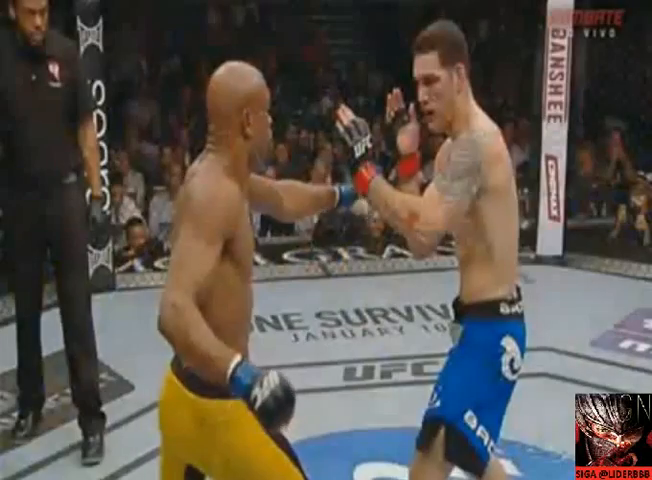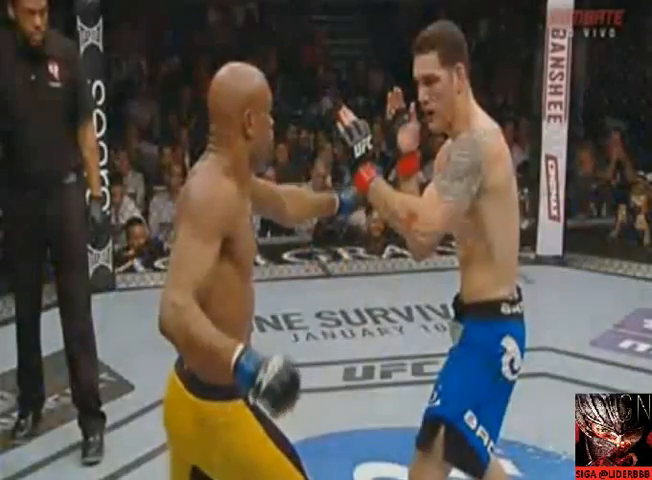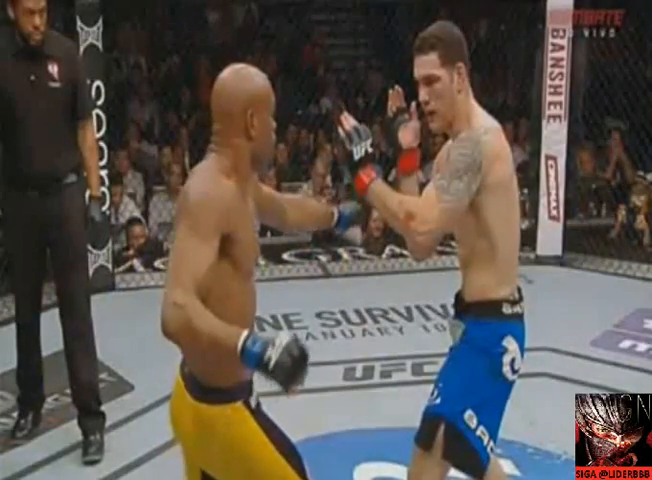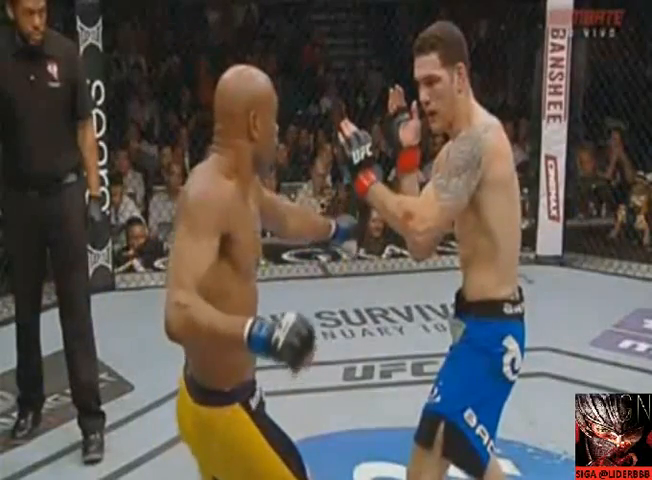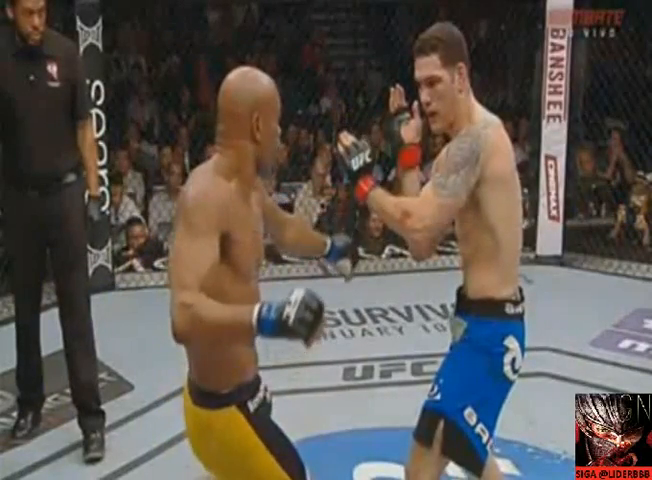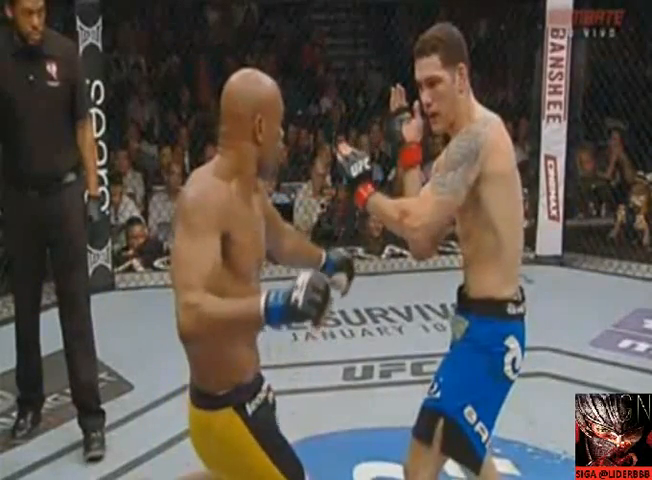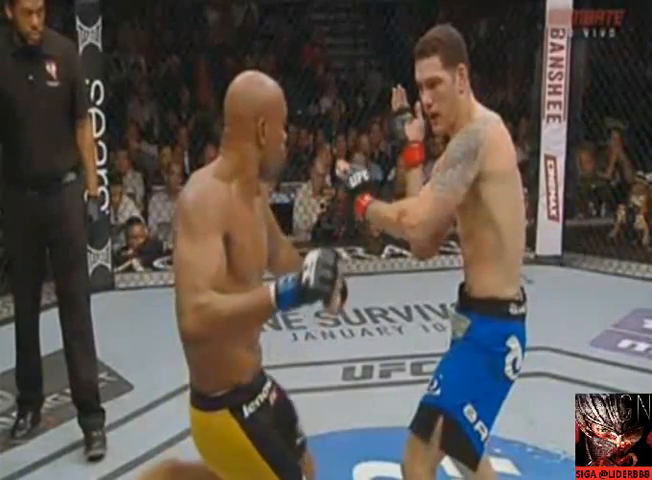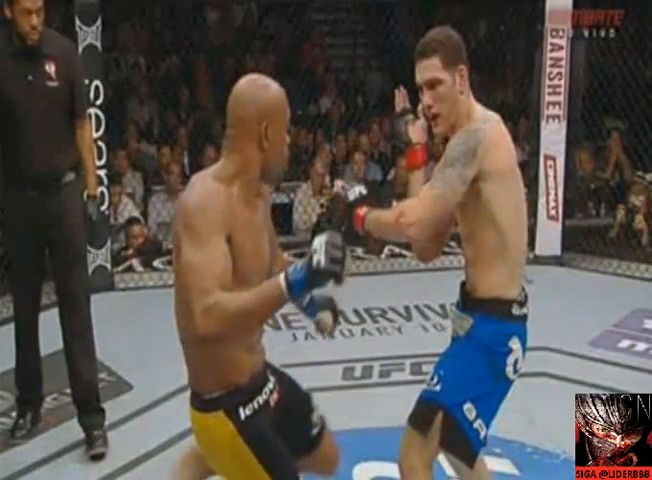
dt=0.3s
person 1, frame 1
left shoulder: (66, 53)
left elbow: (85, 128)
left wrist: (95, 191)
left hip: (65, 192)
left knee: (77, 308)
left ankle: (91, 417)
person 1, frame 2
left shoulder: (66, 53)
left elbow: (85, 128)
left wrist: (95, 192)
left hip: (65, 192)
left knee: (76, 308)
left ankle: (91, 416)
person 1, frame 3
left shoulder: (66, 53)
left elbow: (84, 127)
left wrist: (95, 192)
left hip: (64, 192)
left knee: (76, 308)
left ankle: (91, 417)
person 1, frame 4
left shoulder: (66, 53)
left elbow: (84, 127)
left wrist: (94, 192)
left hip: (65, 192)
left knee: (76, 307)
left ankle: (91, 415)
person 1, frame 5
left shoulder: (66, 52)
left elbow: (84, 126)
left wrist: (94, 191)
left hip: (64, 191)
left knee: (76, 307)
left ankle: (90, 415)
person 1, frame 6
left shoulder: (65, 52)
left elbow: (82, 126)
left wrist: (93, 191)
left hip: (64, 192)
left knee: (76, 305)
left ankle: (91, 415)
person 1, frame 7
left shoulder: (65, 52)
left elbow: (82, 125)
left wrist: (93, 190)
left hip: (64, 191)
left knee: (76, 305)
left ankle: (91, 414)
person 1, frame 8
left shoulder: (64, 52)
left elbow: (81, 125)
left wrist: (92, 189)
left hip: (64, 191)
left knee: (75, 304)
left ankle: (91, 414)
person 2, frame 1
left shoulder: (477, 142)
right shoulder: (453, 147)
left elbow: (424, 227)
right elbow: (422, 244)
left wrist: (364, 169)
right wrist: (407, 159)
left hip: (490, 329)
right hip: (488, 323)
person 2, frame 2
left shoulder: (477, 141)
right shoulder: (453, 148)
left elbow: (423, 228)
right elbow: (421, 245)
left wrist: (364, 169)
right wrist: (407, 158)
left hip: (490, 327)
right hip: (485, 322)
person 2, frame 3
left shoulder: (477, 141)
right shoulder: (454, 149)
left elbow: (422, 227)
right elbow: (421, 245)
left wrist: (364, 171)
right wrist: (407, 156)
left hip: (489, 329)
right hip: (485, 322)
person 2, frame 4
left shoulder: (478, 138)
right shoulder: (455, 148)
left elbow: (421, 226)
right elbow: (421, 246)
left wrist: (364, 174)
right wrist: (407, 155)
left hip: (489, 327)
right hip: (484, 321)
person 2, frame 5
left shoulder: (478, 137)
right shoulder: (455, 150)
left elbow: (419, 223)
right elbow: (422, 245)
left wrist: (363, 181)
right wrist: (409, 153)
left hip: (489, 328)
right hip: (485, 321)
person 2, frame 6
left shoulder: (478, 135)
right shoulder: (459, 149)
left elbow: (416, 222)
right elbow: (423, 245)
left wrist: (363, 188)
right wrist: (410, 153)
left hip: (489, 327)
right hip: (485, 320)
person 2, frame 7
left shoulder: (477, 134)
right shoulder: (462, 145)
left elbow: (414, 221)
right elbow: (424, 245)
left wrist: (363, 199)
right wrist: (413, 152)
left hip: (490, 327)
right hip: (486, 319)
person 2, frame 8
left shoulder: (477, 135)
right shoulder: (465, 146)
left elbow: (412, 222)
right elbow: (427, 248)
left wrist: (361, 213)
right wrist: (416, 154)
left hip: (490, 326)
right hip: (485, 317)
person 3, frame 1
left shoulder: (222, 175)
right shoulder: (213, 192)
left elbow: (283, 200)
right elbow: (174, 313)
left wrist: (341, 194)
right wrist: (242, 375)
right hip: (213, 406)
person 3, frame 2
left shoulder: (232, 178)
right shoulder: (211, 192)
left elbow: (284, 204)
right elbow: (175, 311)
left wrist: (340, 202)
right wrist: (245, 364)
right hip: (215, 406)
person 3, frame 3
left shoulder: (240, 181)
right shoulder: (209, 193)
left elbow: (285, 211)
right elbow: (176, 313)
left wrist: (337, 216)
right wrist: (252, 347)
right hip: (219, 406)
person 3, frame 4
left shoulder: (243, 183)
right shoulder: (207, 193)
left elbow: (284, 218)
right elbow: (179, 313)
left wrist: (334, 228)
right wrist: (258, 335)
left hip: (223, 395)
right hip: (220, 406)
person 3, frame 5
left shoulder: (247, 186)
right shoulder: (206, 195)
left elbow: (282, 228)
right elbow: (184, 315)
left wrist: (331, 247)
right wrist: (266, 318)
left hip: (238, 392)
right hip: (223, 407)
person 3, frame 6
left shoulder: (251, 188)
right shoulder: (205, 196)
left elbow: (280, 239)
right elbow: (190, 316)
left wrist: (326, 261)
right wrist: (275, 307)
left hip: (247, 386)
right hip: (225, 405)
person 3, frame 7
left shoulder: (254, 190)
right shoulder: (205, 198)
right elbow: (196, 317)
left wrist: (317, 278)
right wrist: (283, 293)
left hip: (254, 384)
right hip: (225, 405)
person 3, frame 8
left shoulder: (258, 193)
right shoulder: (205, 201)
right elbow: (207, 319)
left wrist: (310, 300)
right wrist: (294, 282)
left hip: (261, 378)
right hip: (225, 404)
